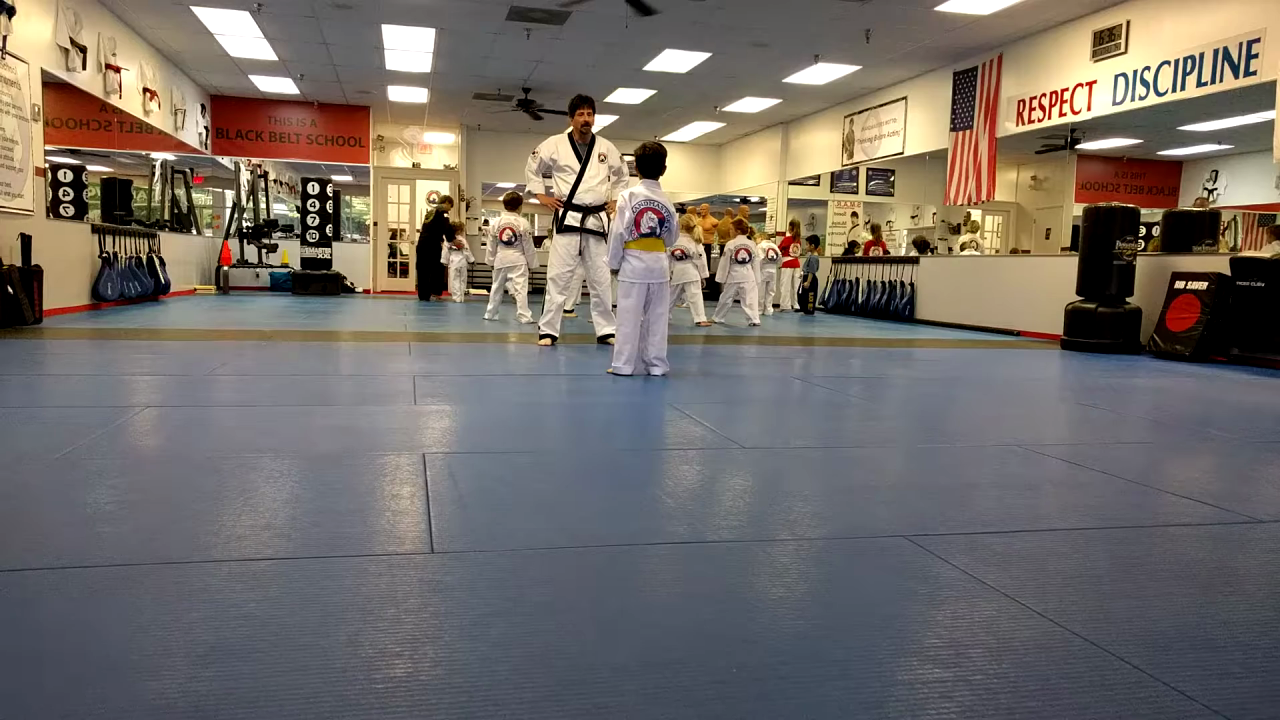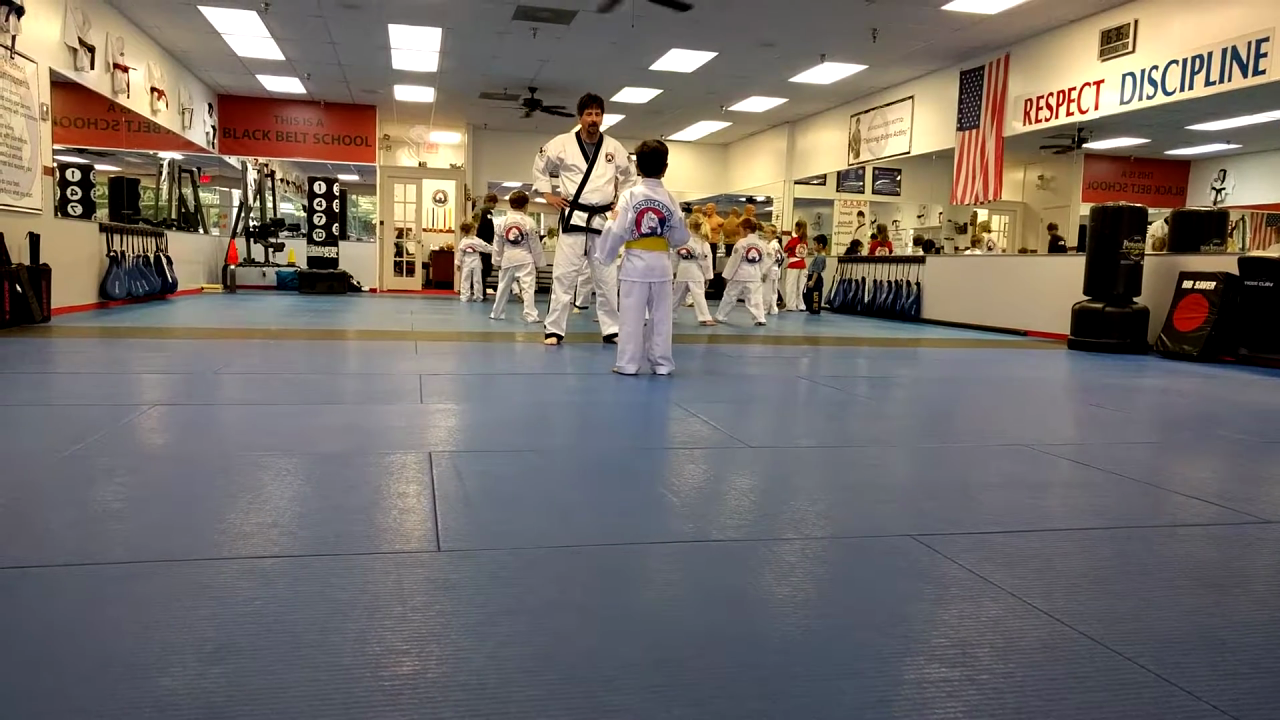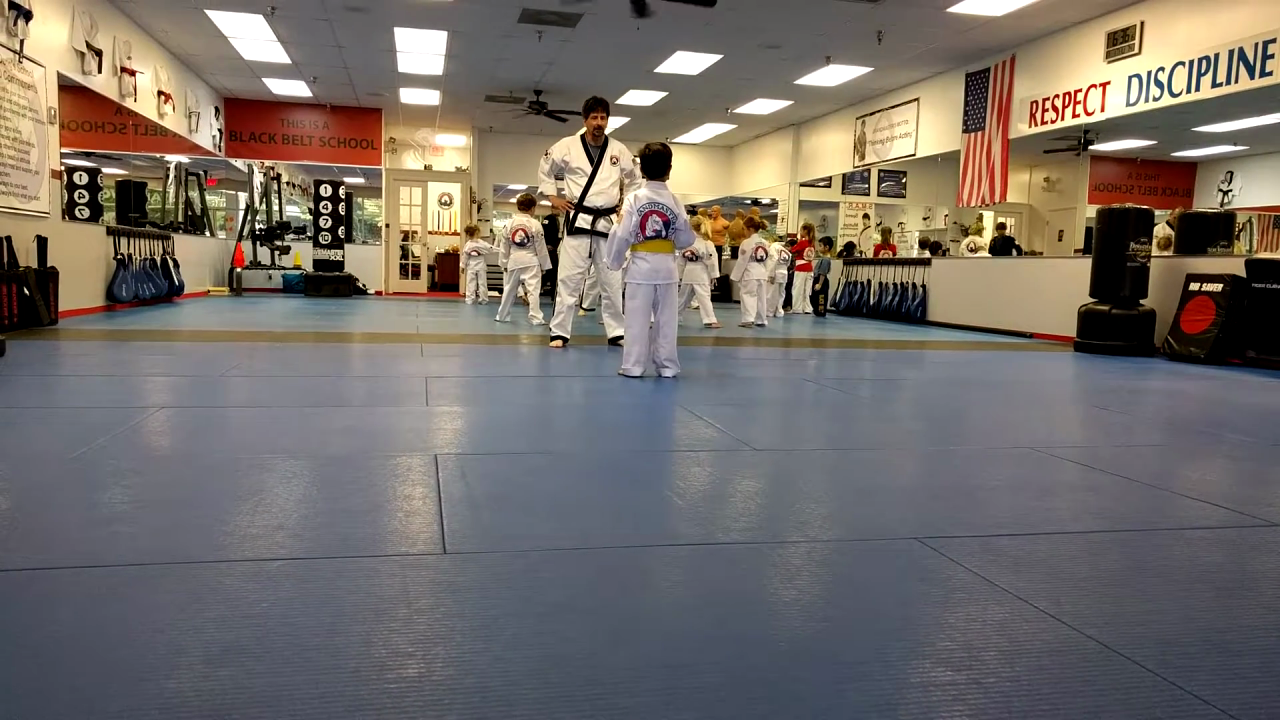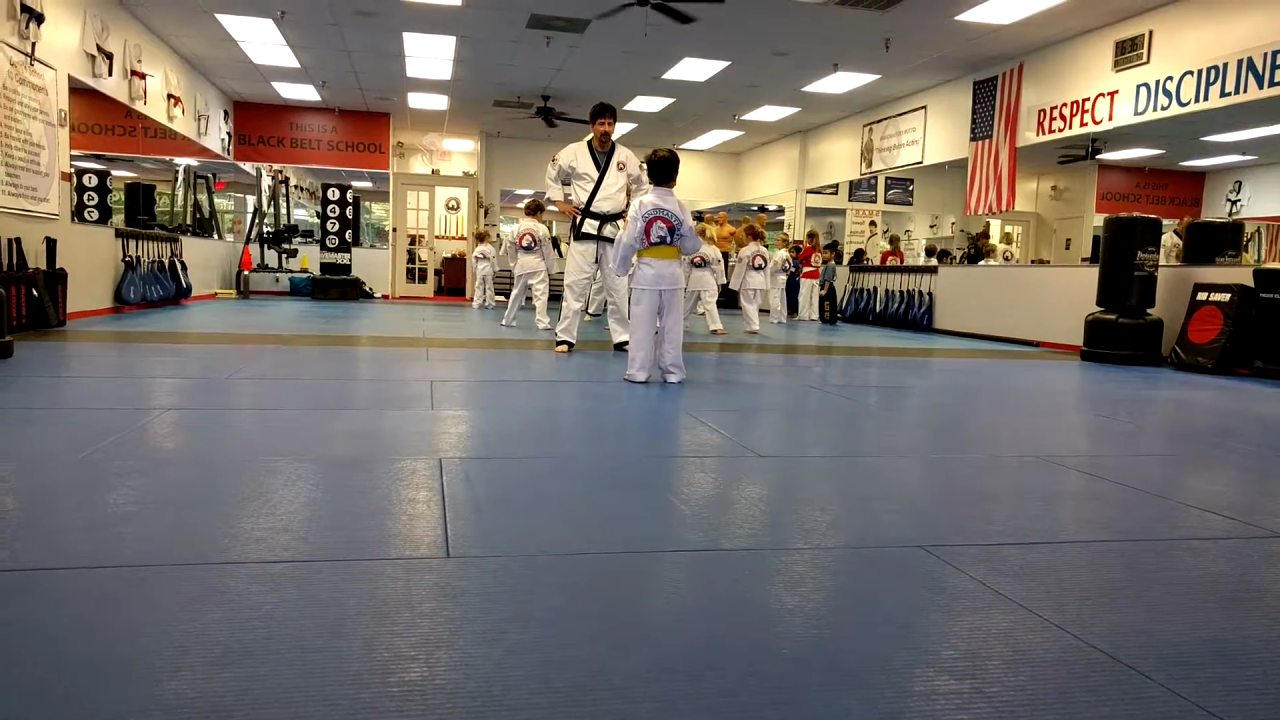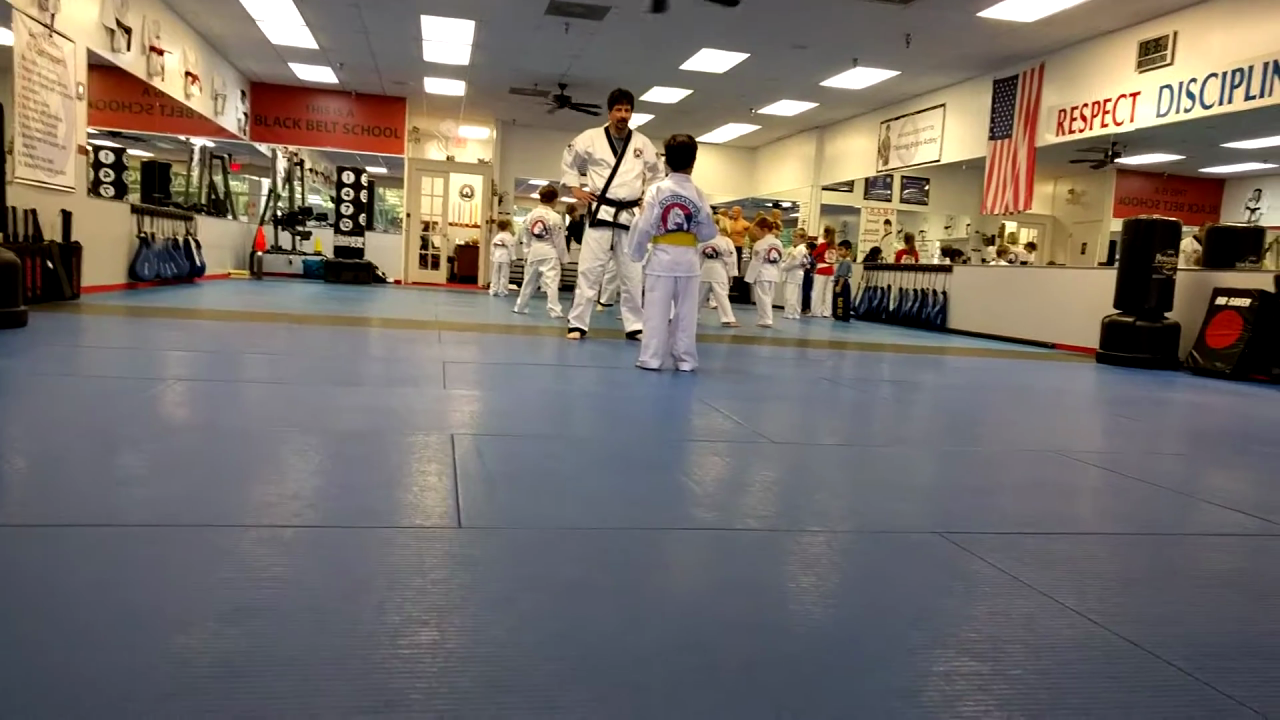
dt=1s
person 1, frame 1
left shoulder: (606, 148)
right shoulder: (555, 144)
left elbow: (621, 175)
right elbow: (533, 167)
left wrist: (616, 200)
right wrist: (542, 195)
left hip: (597, 220)
right hip: (568, 219)
left knee: (601, 280)
right knee: (558, 277)
left ankle: (606, 331)
right ankle: (548, 331)
person 1, frame 2
left shoulder: (614, 147)
right shoulder: (562, 143)
left elbow: (628, 176)
right elbow: (540, 167)
right wrist: (548, 194)
left hip: (603, 219)
right hip: (573, 218)
left knee: (607, 279)
right knee: (564, 276)
left ankle: (611, 329)
right ankle: (554, 329)
person 1, frame 3
left shoulder: (619, 150)
right shoulder: (567, 146)
left elbow: (634, 179)
right elbow: (545, 170)
right wrist: (553, 197)
left hip: (609, 222)
right hip: (579, 221)
left knee: (612, 282)
right knee: (569, 279)
left ankle: (617, 332)
right ankle: (560, 332)
person 1, frame 4
left shoulder: (625, 156)
right shoulder: (574, 152)
left elbow: (641, 185)
right elbow: (552, 175)
right wrist: (560, 202)
left hip: (615, 228)
right hip: (585, 226)
left knee: (618, 287)
right knee: (575, 284)
left ankle: (622, 337)
right ankle: (565, 337)
person 1, frame 5
left shoulder: (643, 143)
right shoulder: (591, 138)
left elbow: (657, 173)
right elbow: (569, 161)
right wrist: (576, 188)
left hip: (631, 215)
right hip: (601, 213)
left knee: (632, 275)
right knee: (590, 270)
left ankle: (634, 326)
right ankle: (577, 324)
person 2, frame 1
left shoulder: (628, 196)
right shoulder: (666, 201)
left elbow: (618, 233)
right elbow: (672, 238)
left wrist: (614, 263)
left hip: (633, 264)
right hip: (659, 265)
left knee: (629, 317)
right knee: (657, 317)
left ankle: (624, 364)
right ankle: (656, 364)
person 2, frame 2
left shoulder: (629, 195)
right shoulder: (670, 199)
left elbow: (616, 232)
right elbow: (681, 237)
left wrist: (602, 255)
left hip: (635, 263)
right hip: (662, 264)
left knee: (632, 316)
right knee: (661, 317)
left ankle: (628, 363)
right ankle: (662, 363)
person 2, frame 3
left shoulder: (634, 198)
right shoulder: (674, 201)
left elbow: (622, 235)
right elbow: (686, 240)
left wrist: (613, 261)
left hip: (641, 266)
right hip: (667, 267)
left knee: (637, 319)
right knee: (666, 319)
left ankle: (634, 366)
right ankle: (667, 365)
person 2, frame 4
left shoulder: (640, 204)
right shoulder: (680, 207)
left elbow: (628, 241)
right elbow: (691, 245)
left wrist: (620, 268)
left hip: (646, 271)
right hip: (673, 272)
left knee: (643, 325)
right knee: (671, 325)
left ankle: (638, 370)
right ankle: (672, 371)
person 2, frame 5
left shoulder: (657, 190)
right shoulder: (698, 194)
left elbow: (644, 227)
right elbow: (709, 232)
left wrist: (636, 254)
left hip: (662, 258)
right hip: (688, 259)
left knee: (657, 311)
right knee: (686, 312)
left ankle: (651, 357)
right ankle: (685, 359)
